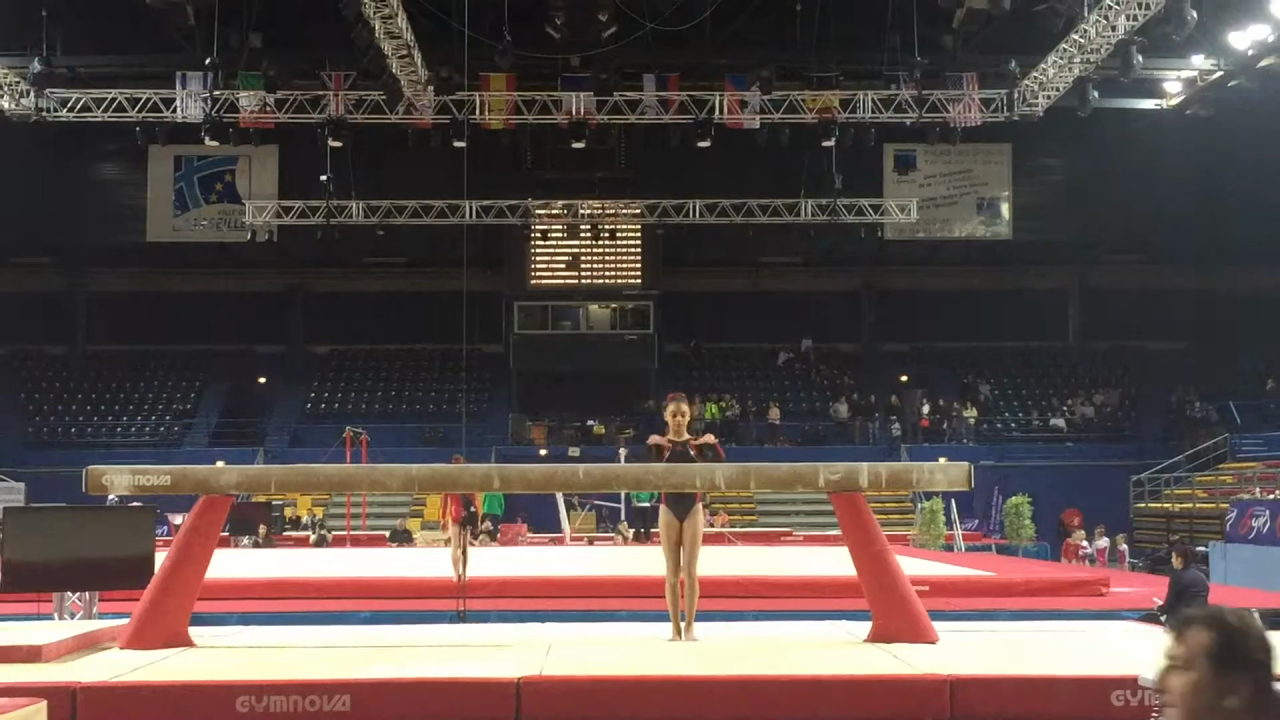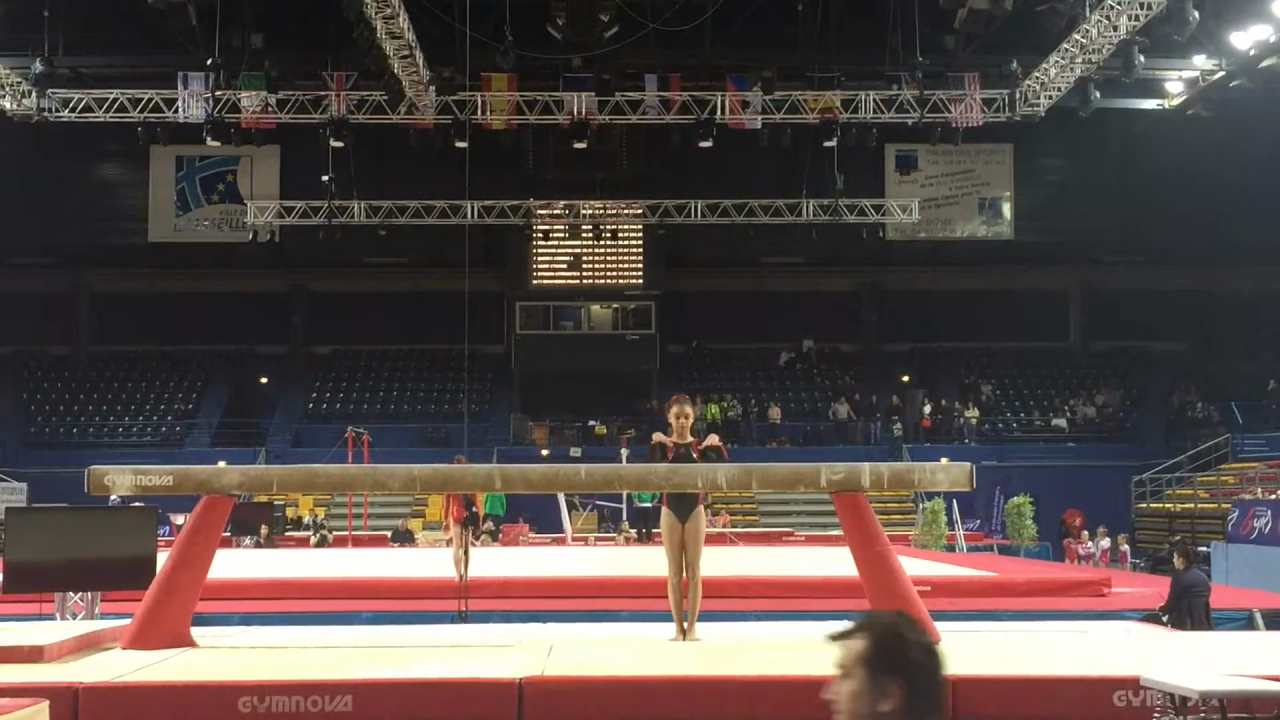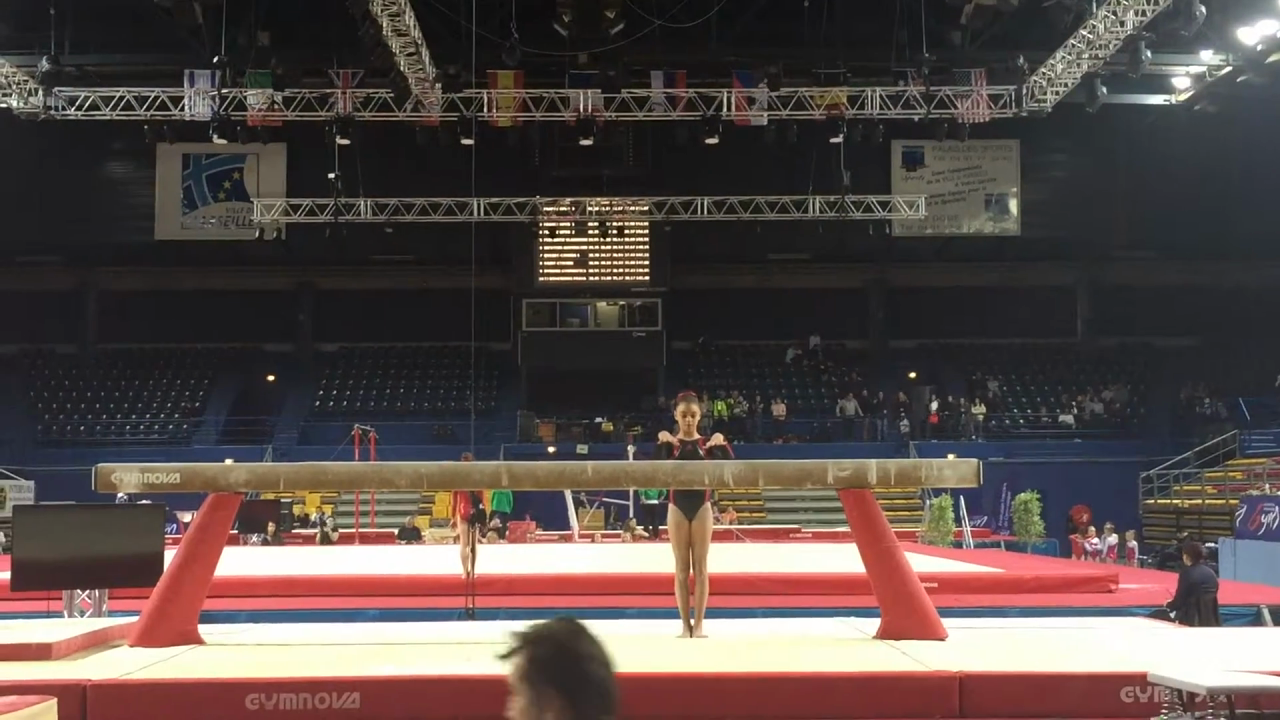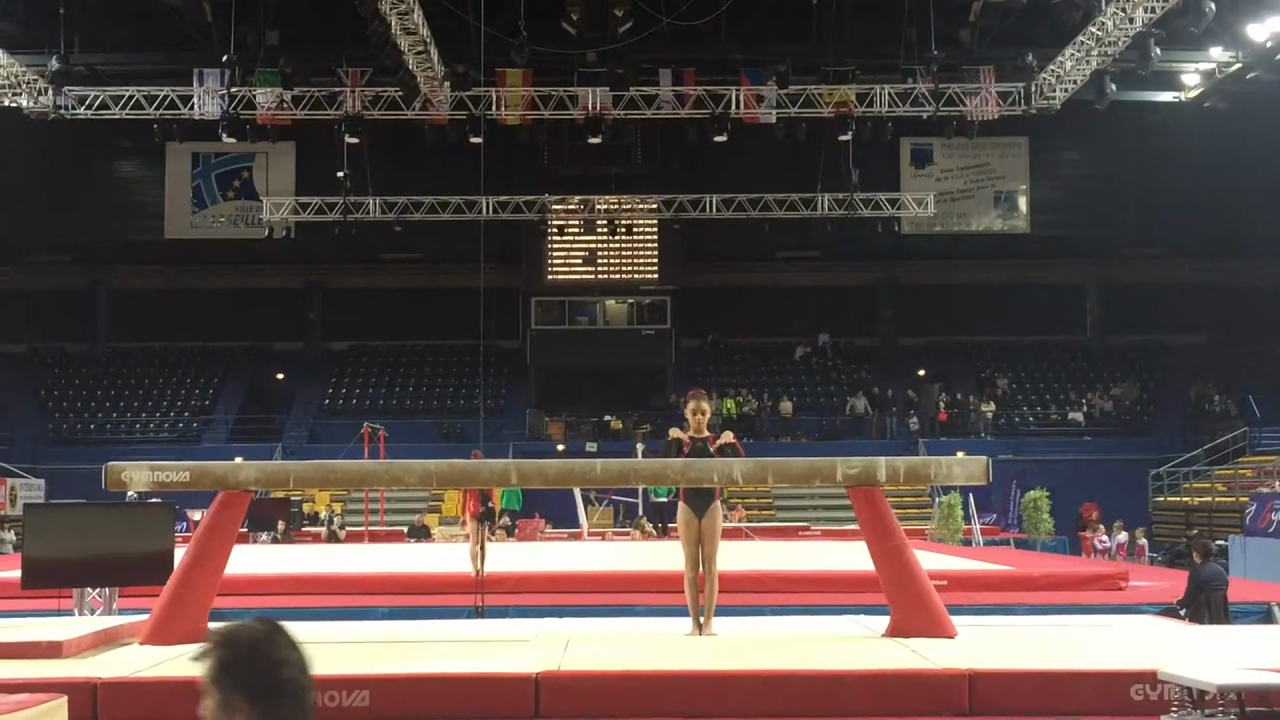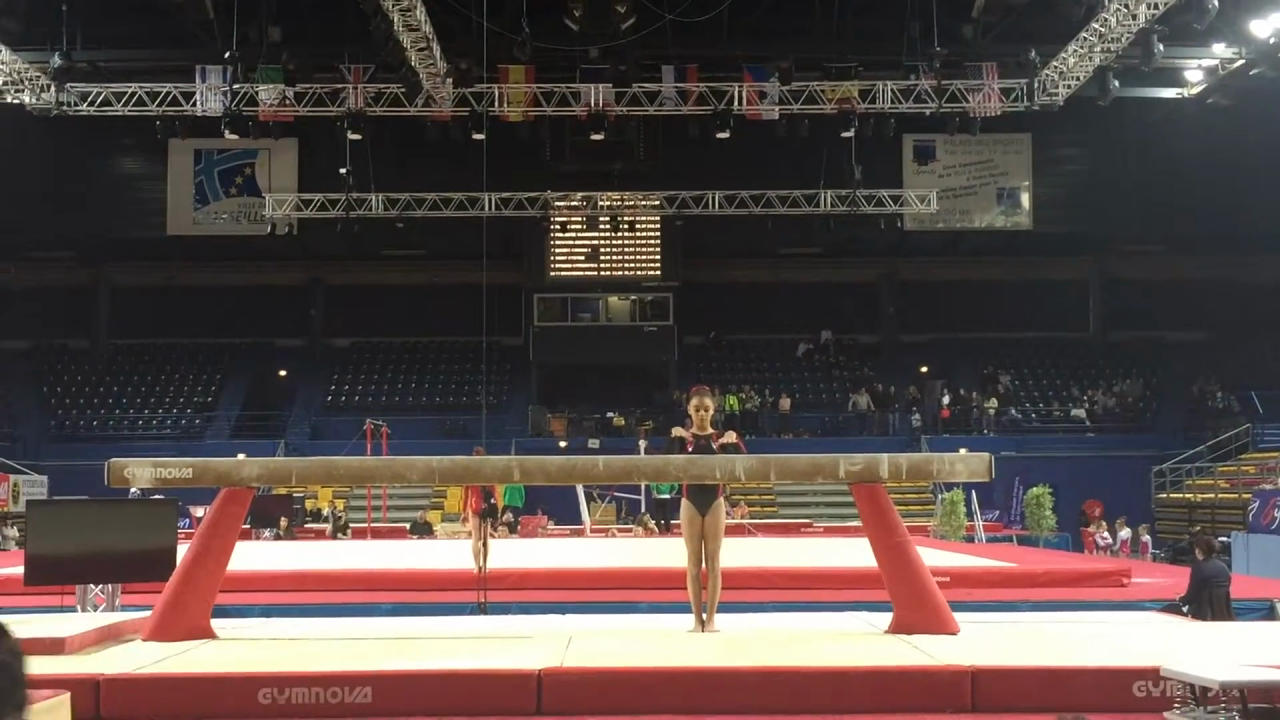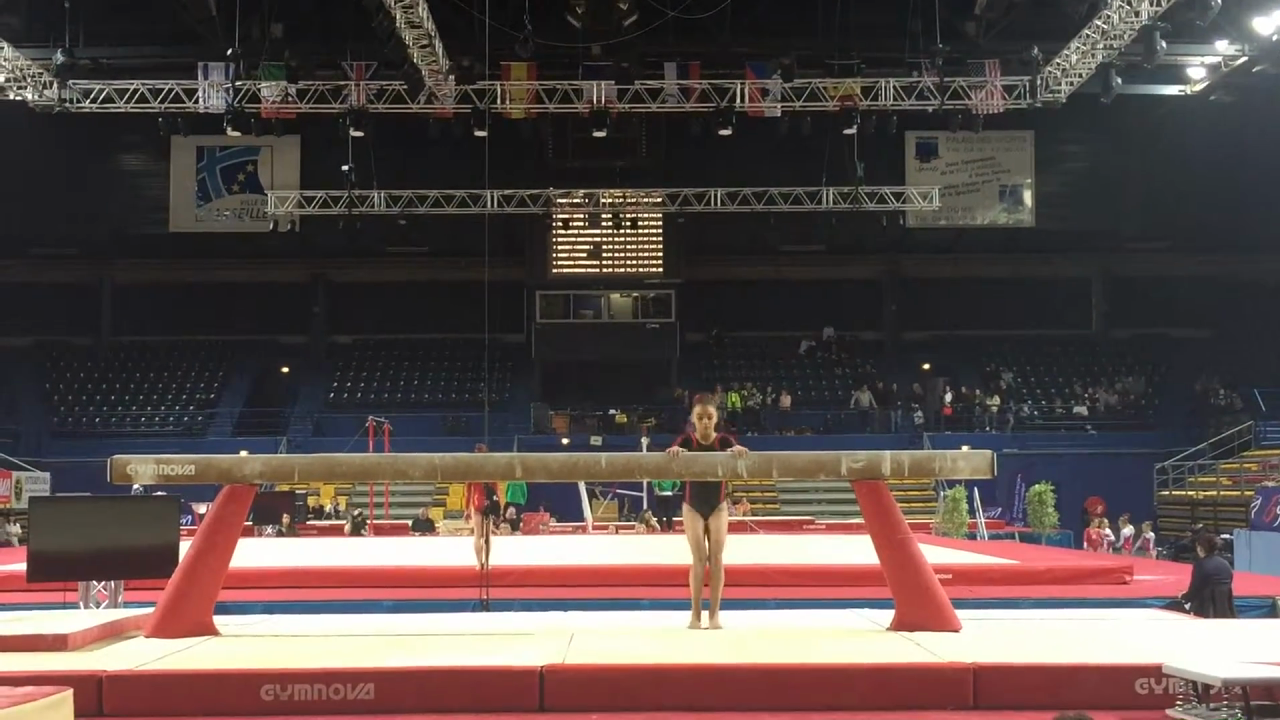
dt=0.5s
person 1, frame 1
left shoulder: (698, 443)
right shoulder: (660, 444)
left elbow: (719, 465)
left wrist: (712, 444)
right wrist: (651, 446)
left hip: (693, 508)
right hip: (668, 509)
left knee: (690, 569)
right knee: (672, 570)
left ankle: (689, 626)
right ankle: (675, 627)
person 1, frame 2
left shoulder: (701, 446)
right shoulder: (663, 445)
left wrist: (717, 445)
right wrist: (655, 443)
left hip: (694, 510)
right hip: (670, 511)
left knee: (693, 570)
right knee: (674, 571)
left ankle: (691, 627)
right ankle: (679, 628)
person 1, frame 3
left shoulder: (708, 443)
right shoulder: (670, 443)
left wrist: (722, 444)
right wrist: (661, 443)
left hip: (702, 508)
right hip: (678, 509)
left knee: (700, 568)
right knee: (682, 569)
left ankle: (698, 625)
right ankle: (686, 625)
person 1, frame 4
left shoulder: (717, 441)
right shoulder: (679, 440)
left wrist: (732, 440)
right wrist: (671, 439)
left hip: (711, 505)
right hip: (687, 506)
left knee: (710, 565)
right knee: (691, 566)
left ankle: (708, 622)
right ankle: (695, 622)
person 1, frame 5
left shoulder: (721, 438)
right shoulder: (683, 437)
left wrist: (735, 442)
right wrist: (673, 439)
left hip: (715, 503)
right hip: (690, 503)
left knee: (713, 563)
right knee: (694, 563)
left ankle: (710, 619)
right ankle: (697, 620)
person 1, frame 6
left shoulder: (724, 441)
right shoulder: (687, 441)
left elbow: (737, 457)
right elbow: (674, 454)
left wrist: (738, 449)
right wrist: (674, 450)
left hip: (717, 508)
right hip: (693, 508)
left knee: (716, 558)
right knee: (699, 558)
left ankle: (714, 614)
right ankle: (696, 613)
